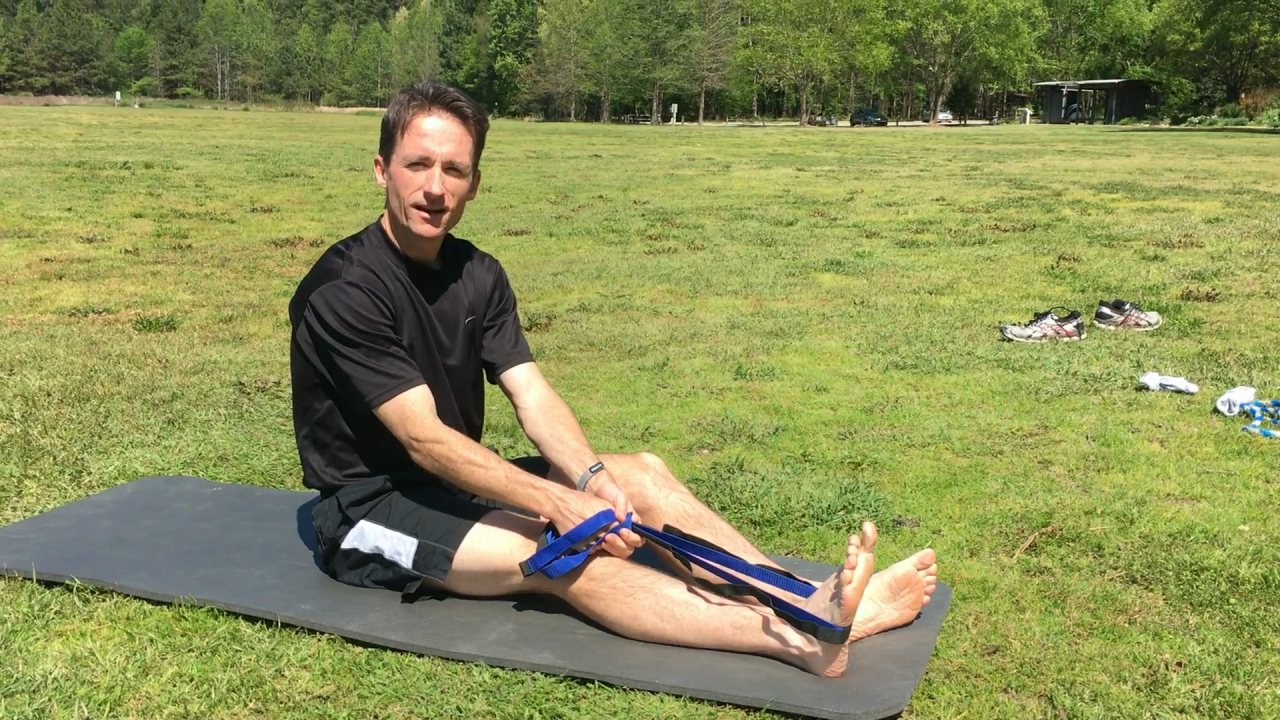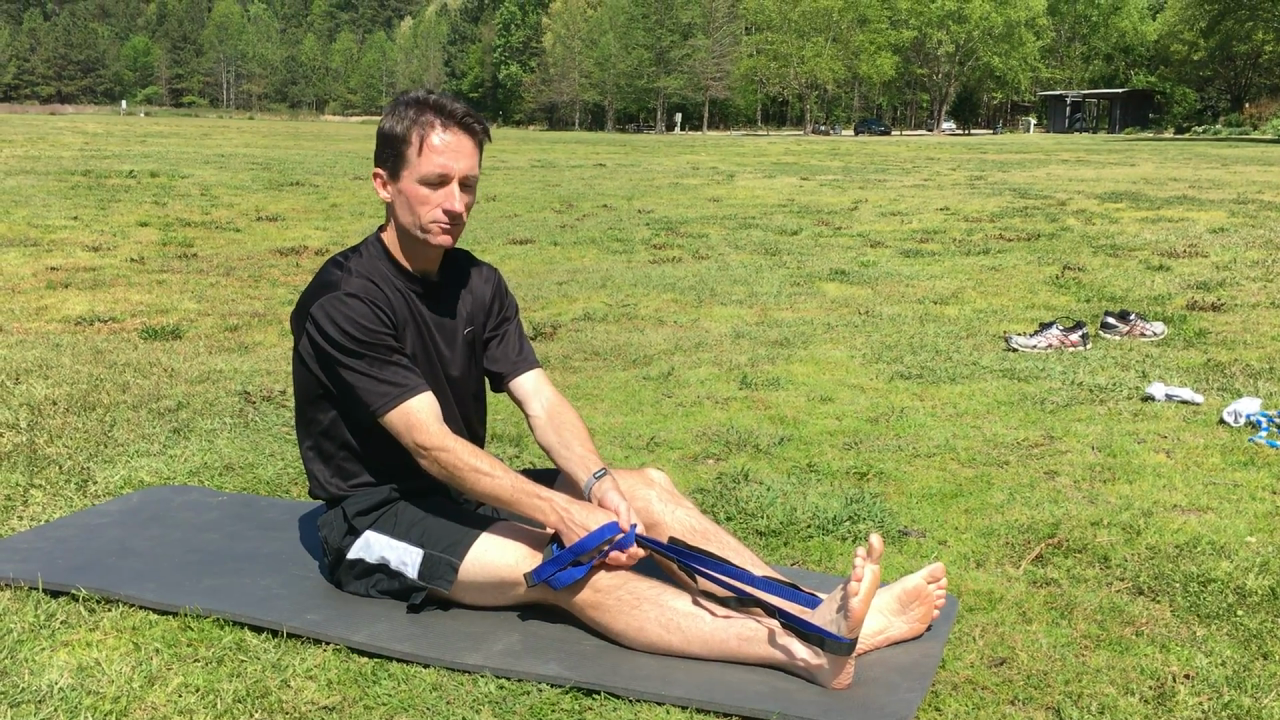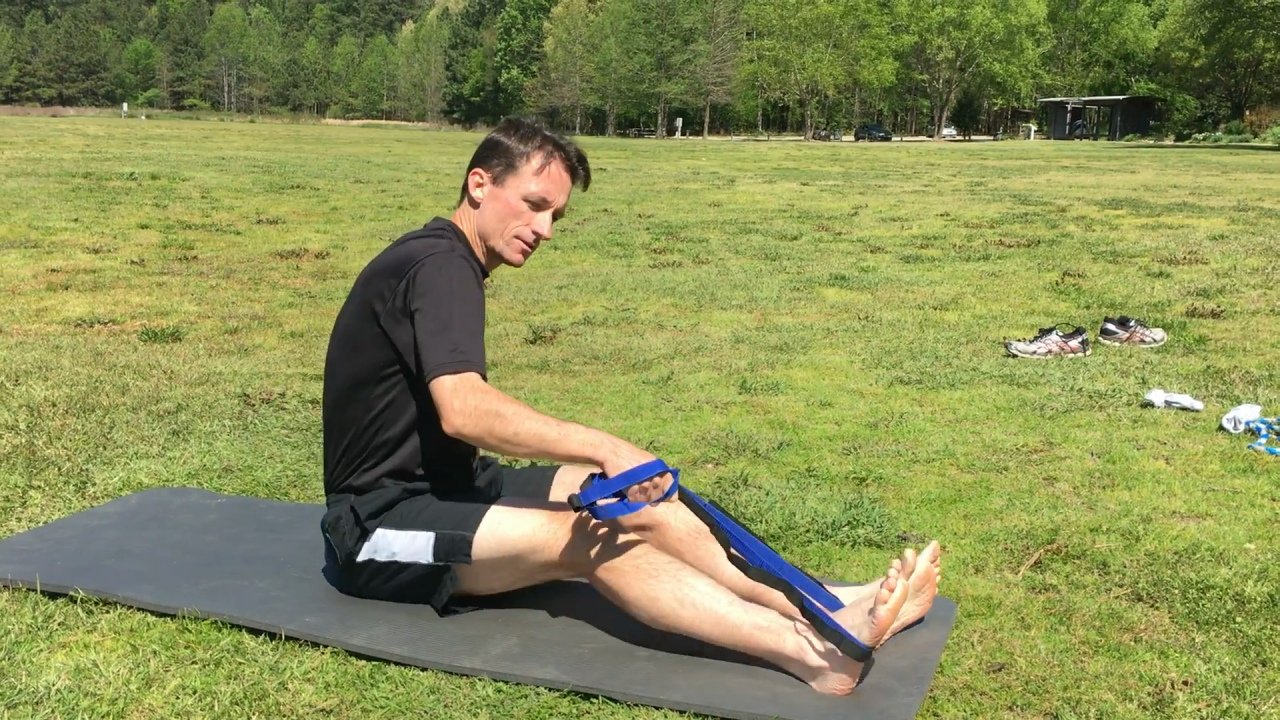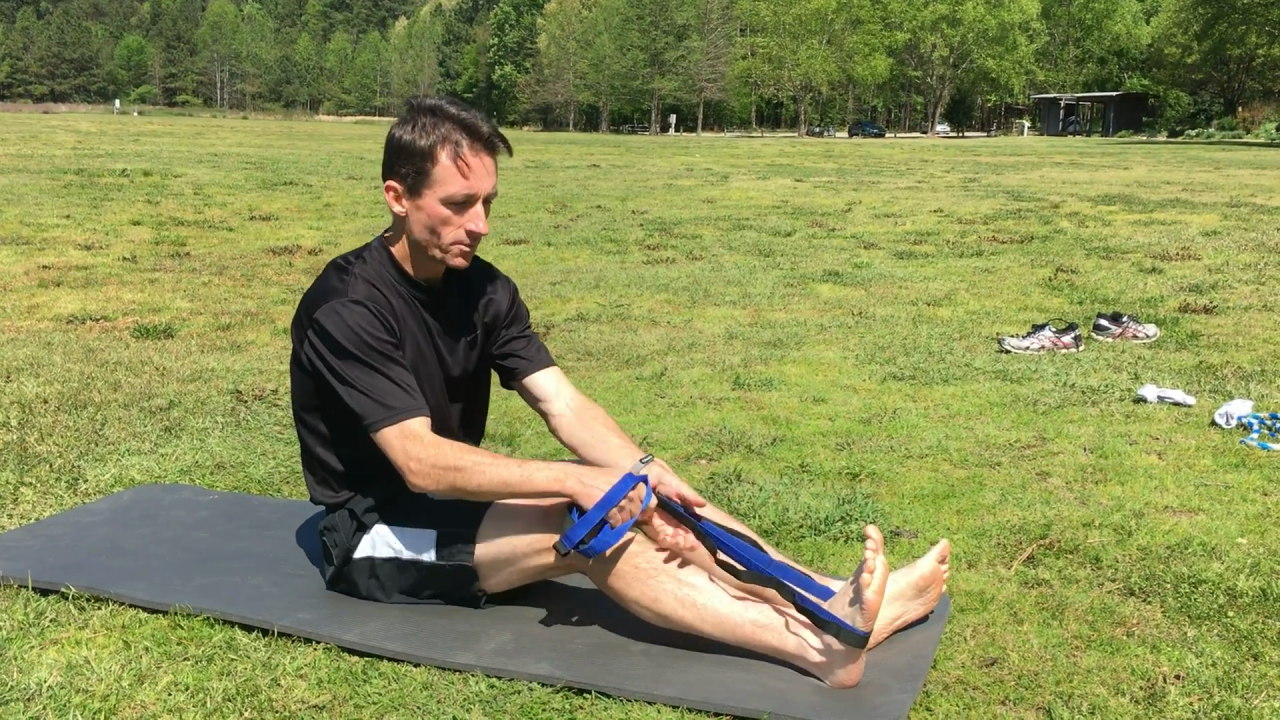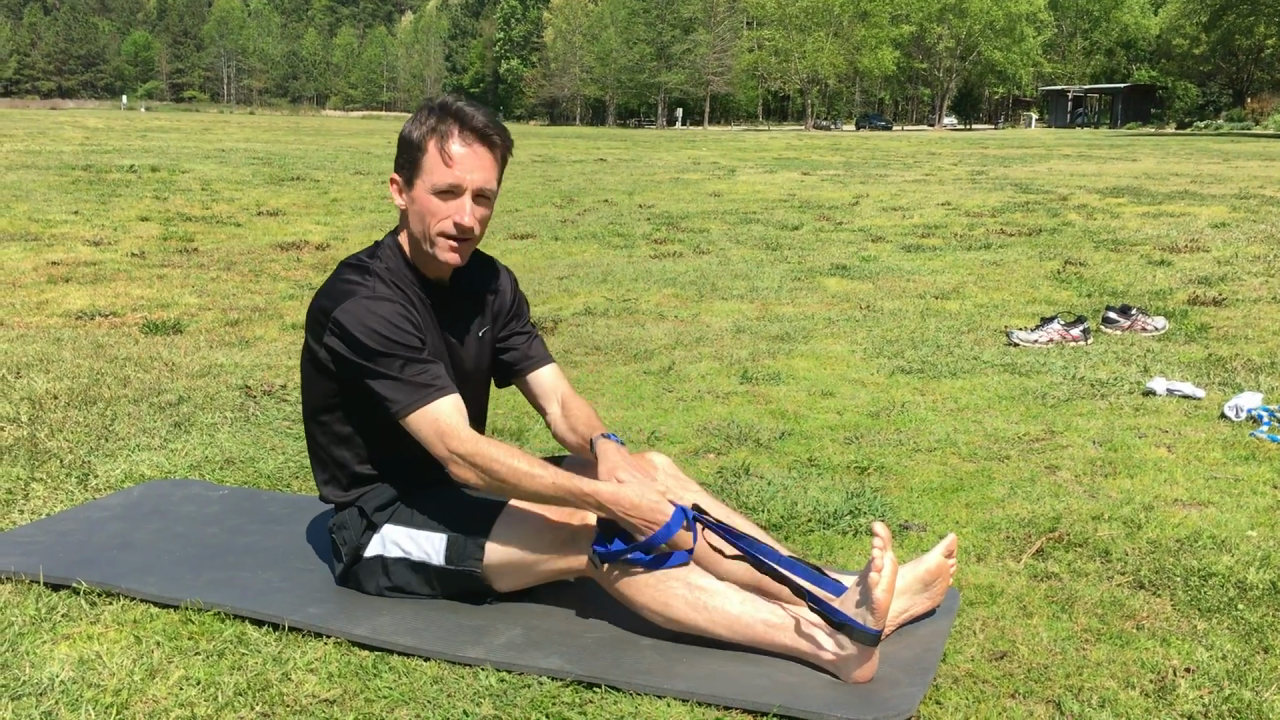
dt=1s
person 1, frame 1
left shoulder: (478, 275)
right shoulder: (345, 288)
left elbow: (533, 395)
right elbow: (425, 438)
left wrist: (591, 476)
right wrist: (558, 503)
left hip: (456, 479)
right hip: (371, 507)
left knee: (641, 474)
left ankle: (809, 605)
right ankle: (799, 639)
person 1, frame 2
left shoulder: (477, 284)
right shoulder: (345, 300)
left elbow: (541, 399)
right elbow: (431, 444)
left wrist: (599, 487)
right wrist: (562, 513)
left hip: (458, 490)
right hip: (375, 520)
left knee: (647, 491)
left ankle: (816, 618)
right ankle: (804, 652)
person 1, frame 3
left shoulder: (450, 271)
right shoulder: (438, 263)
right elbow: (462, 411)
right wrist: (602, 446)
left hip: (436, 491)
right hip: (377, 526)
left knee: (638, 495)
right knee: (586, 534)
left ankle: (826, 608)
right ankle: (809, 651)
person 1, frame 4
left shoulder: (484, 289)
right shoulder: (347, 307)
left elbow: (562, 403)
right elbow: (421, 462)
left wrist: (645, 473)
right wrist: (571, 478)
left hip: (449, 496)
right hip: (372, 530)
left knee: (637, 501)
left ankle: (830, 605)
right ankle: (813, 646)
person 1, frame 5
left shoulder: (488, 284)
right shoulder: (362, 305)
left elbow: (557, 398)
right elbow: (461, 452)
left wrist: (603, 448)
right wrist: (609, 497)
left hip: (455, 490)
right hip: (383, 523)
left knee: (651, 471)
right knee: (593, 538)
left ankle: (839, 600)
right ankle: (826, 642)
